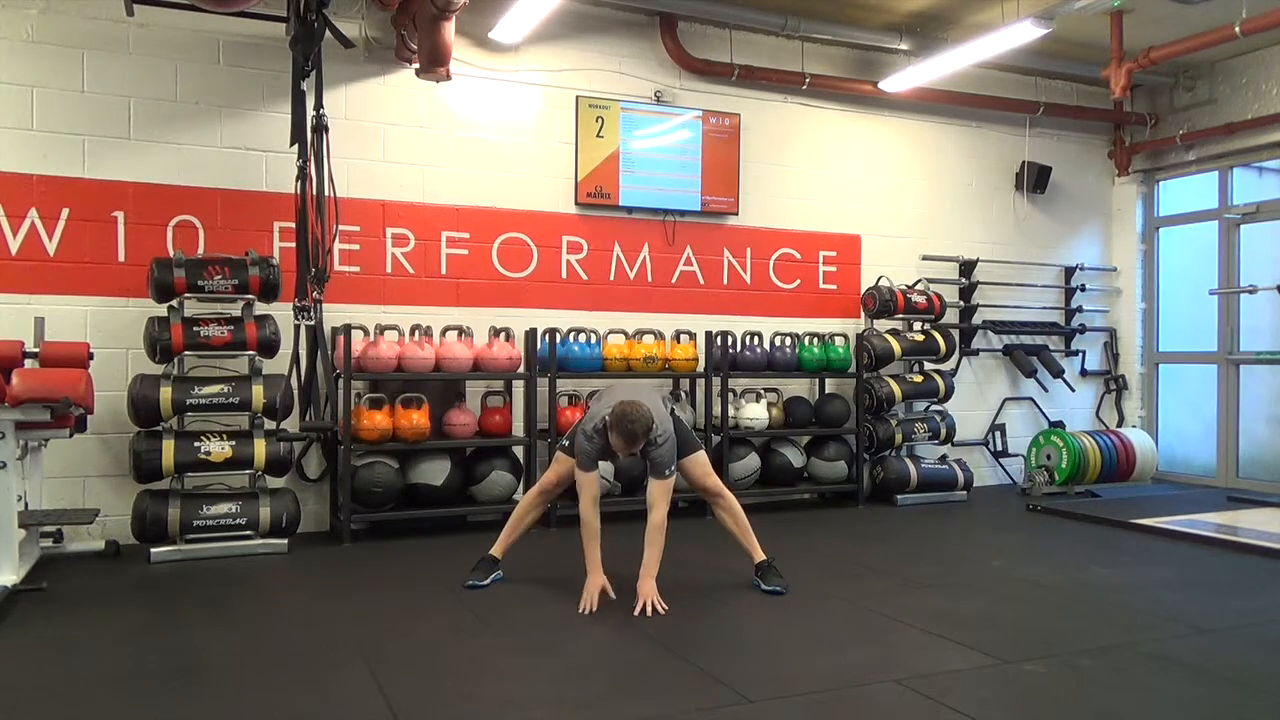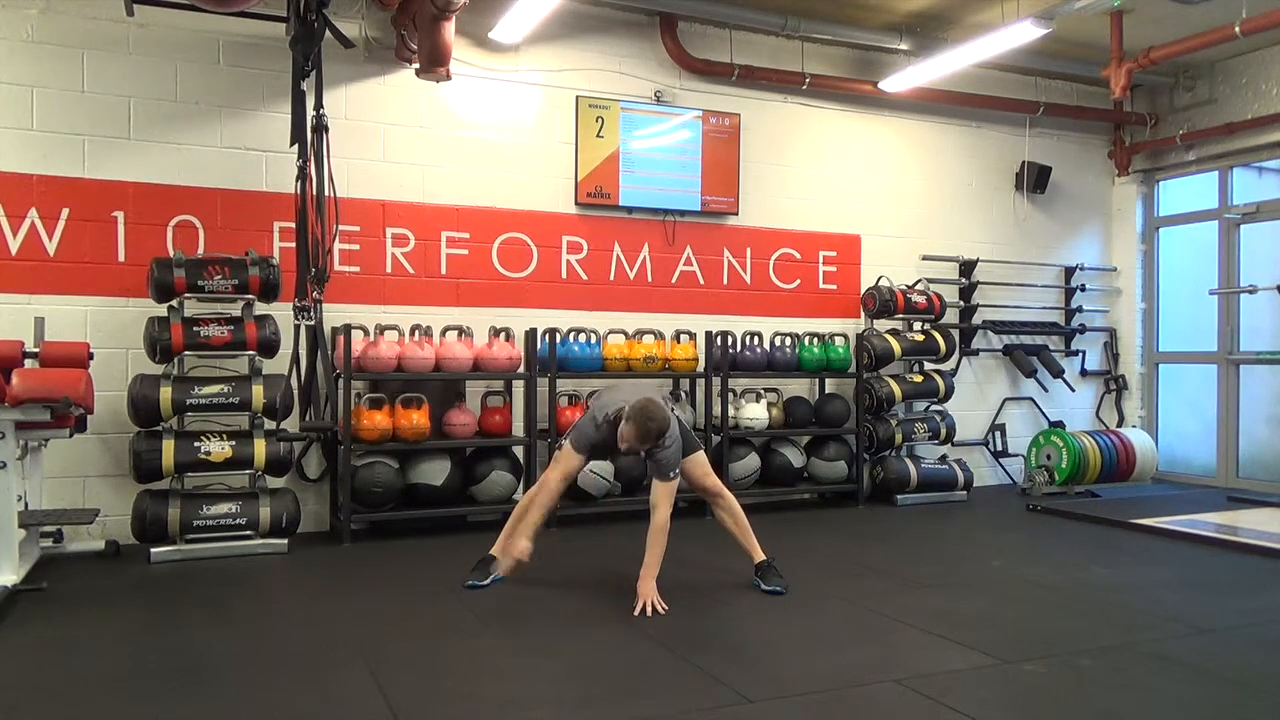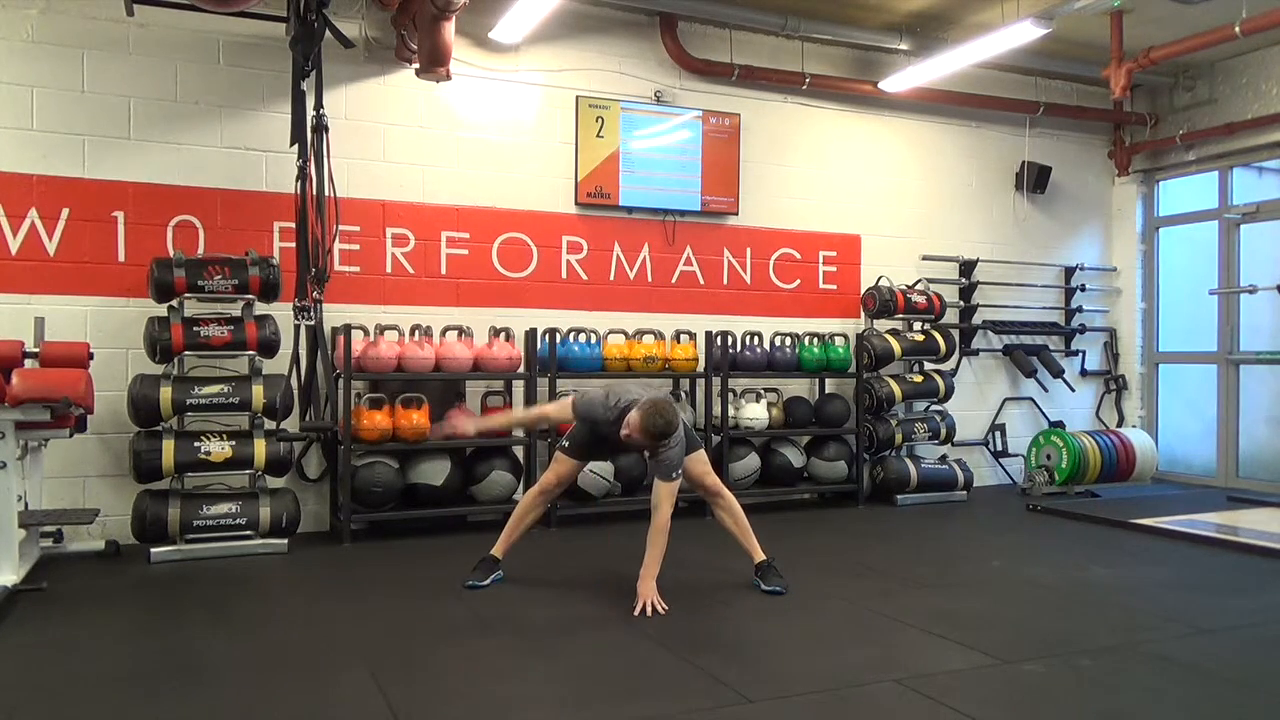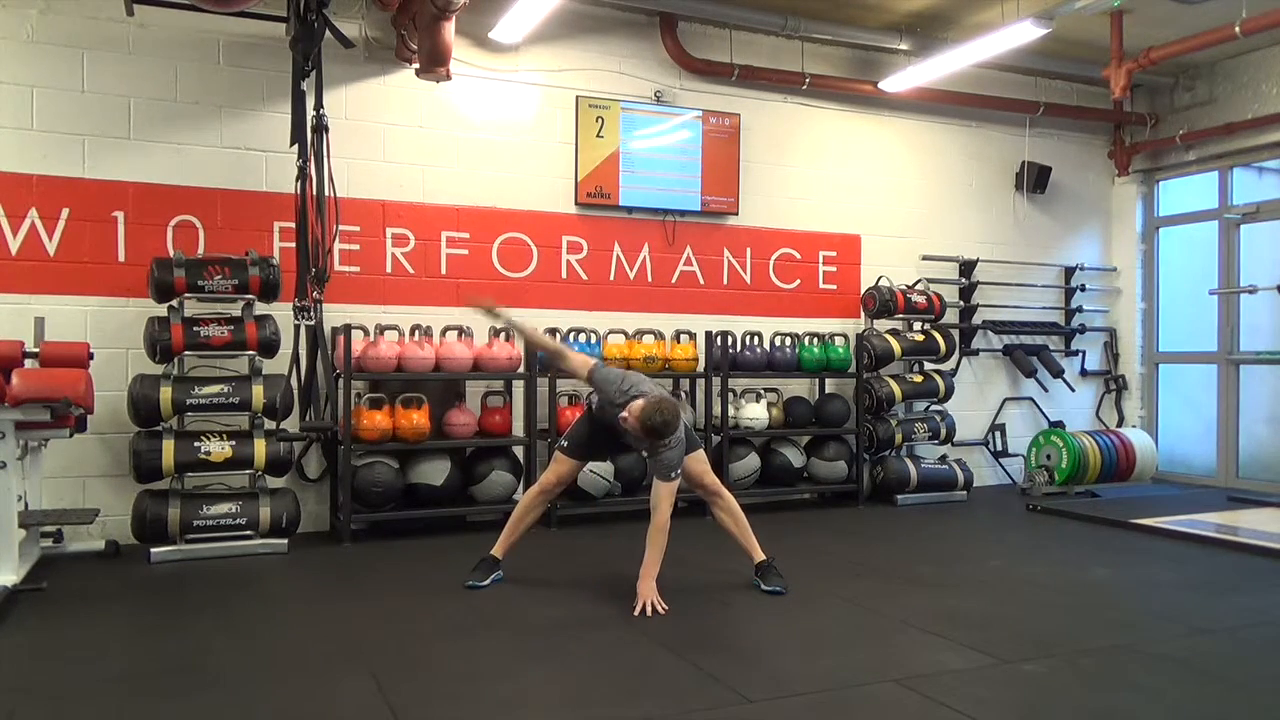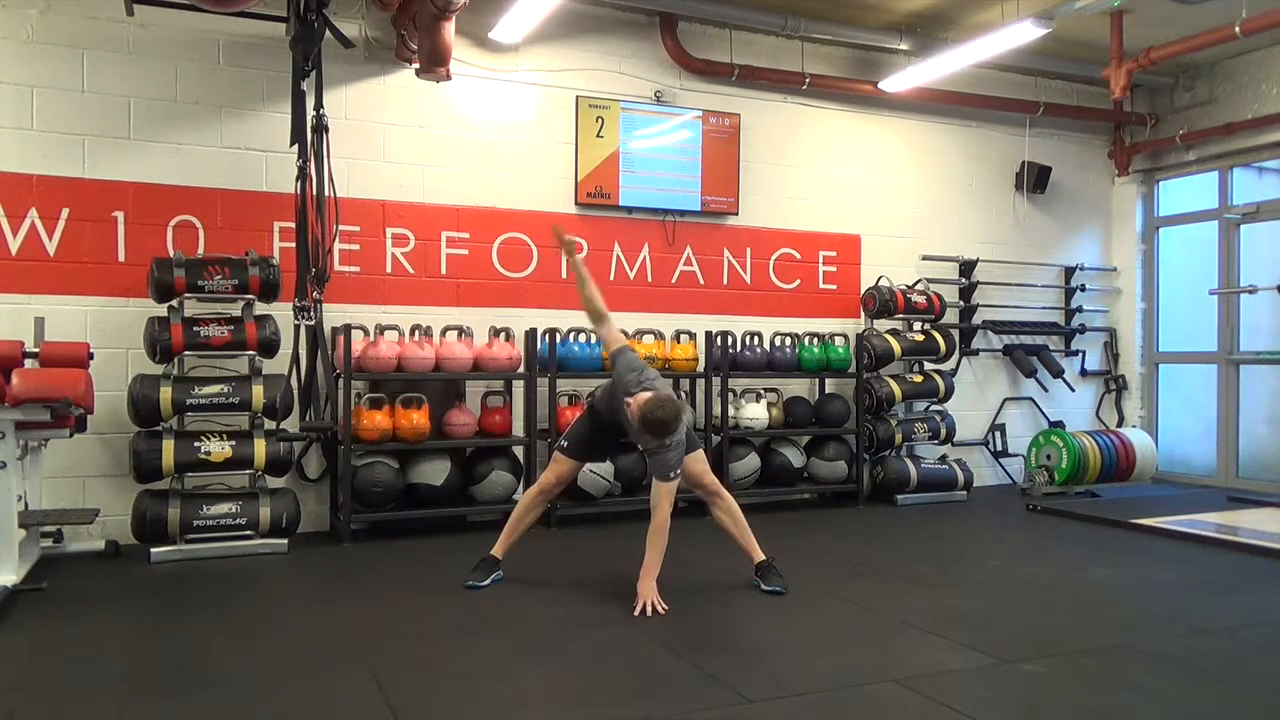
dt=0.2s
person 1, frame 1
left shoulder: (661, 435)
right shoulder: (591, 430)
left elbow: (658, 511)
right elbow: (589, 505)
left wrist: (648, 578)
right wrist: (594, 573)
left hip: (661, 412)
right hip: (604, 416)
left knee: (712, 487)
right knee: (549, 484)
left ankle: (763, 564)
right ankle: (492, 560)
person 1, frame 2
left shoulder: (668, 440)
right shoulder: (599, 419)
left elbow: (661, 511)
right elbow: (558, 478)
left wrist: (648, 579)
right wrist: (524, 537)
left hip: (660, 421)
right hip: (609, 416)
left knee: (711, 488)
right knee: (547, 480)
left ankle: (763, 564)
right ankle: (493, 557)
person 1, frame 3
left shoulder: (671, 443)
right shoulder: (609, 404)
left elbow: (662, 513)
right elbow: (544, 414)
left wrist: (647, 580)
right wrist: (478, 425)
left hip: (660, 427)
right hip: (602, 422)
left knee: (712, 487)
right knee: (550, 483)
left ankle: (762, 564)
right ankle: (492, 559)
person 1, frame 4
left shoulder: (670, 444)
right shoulder: (619, 387)
left elbow: (661, 515)
right elbow: (563, 355)
left wrist: (647, 581)
right wrist: (504, 318)
left hip: (658, 428)
right hip: (602, 416)
left knee: (711, 488)
right knee: (548, 485)
left ankle: (762, 565)
right ankle: (493, 559)
person 1, frame 5
left shoulder: (668, 444)
right shoulder: (632, 373)
left elbow: (661, 514)
right elbow: (602, 318)
left wrist: (648, 582)
right wrist: (573, 257)
left hip: (658, 424)
right hip: (603, 413)
left knee: (710, 489)
right knee: (549, 484)
left ankle: (762, 565)
right ankle: (494, 561)
